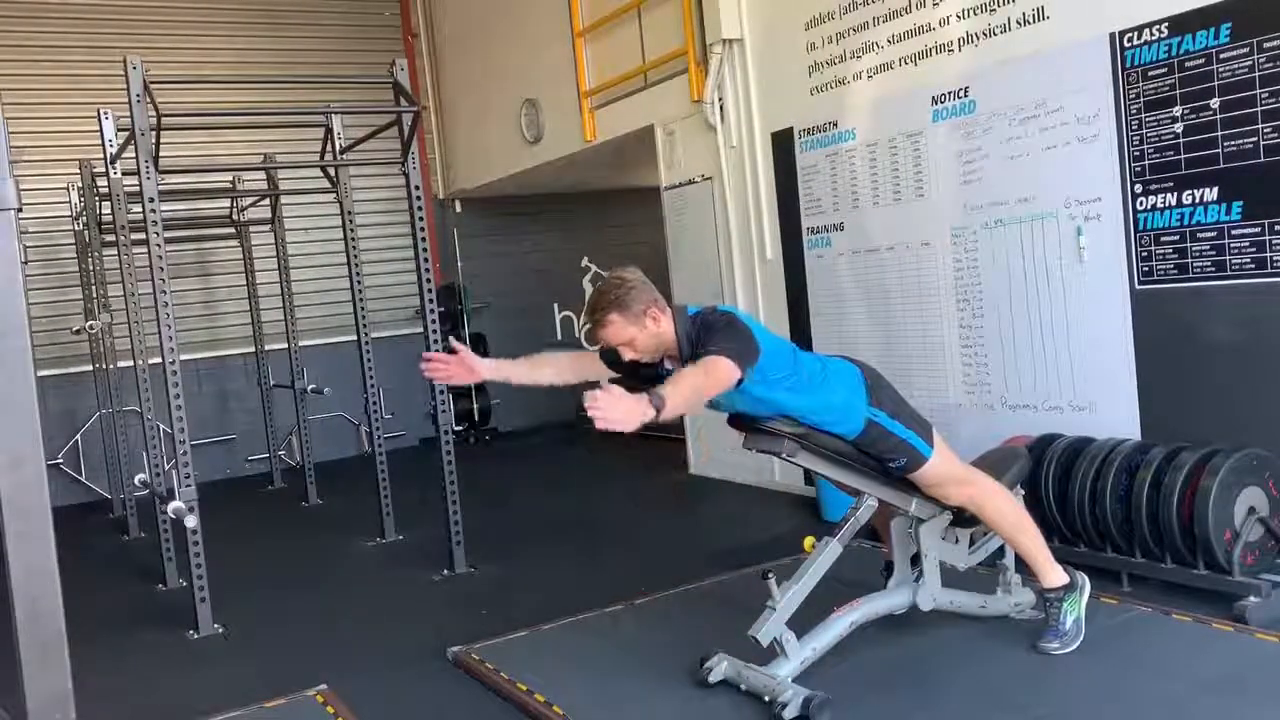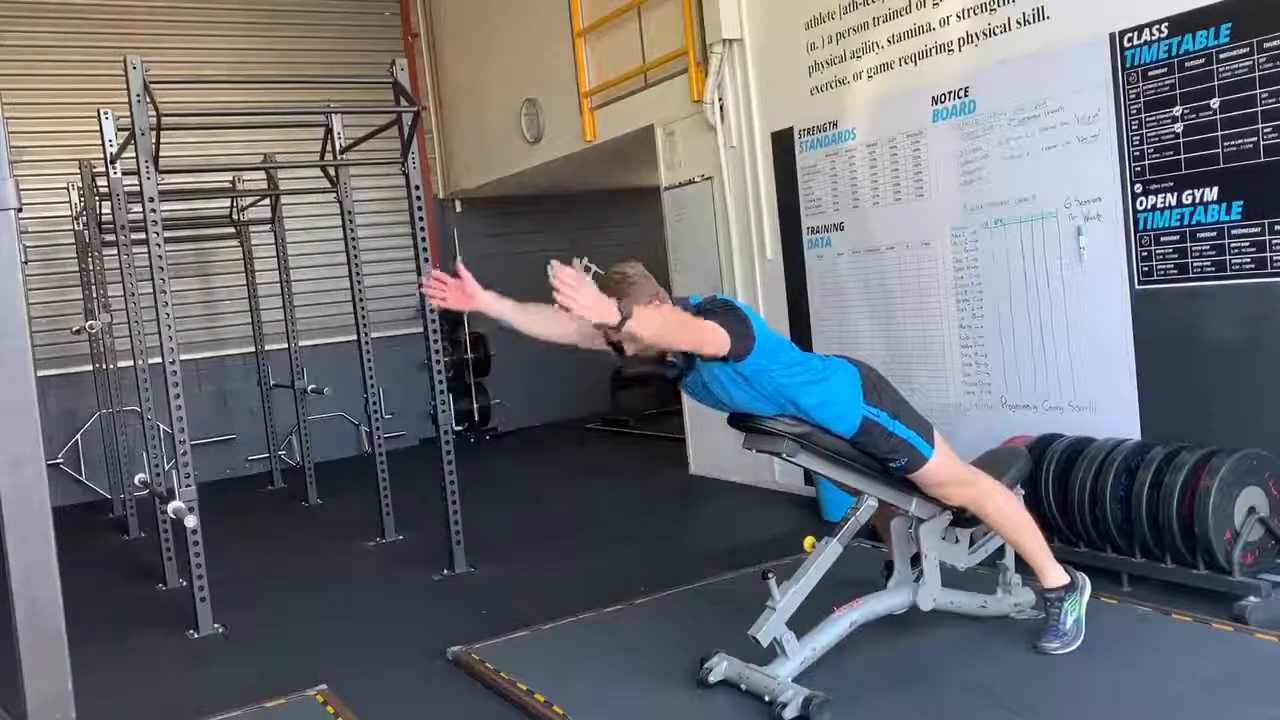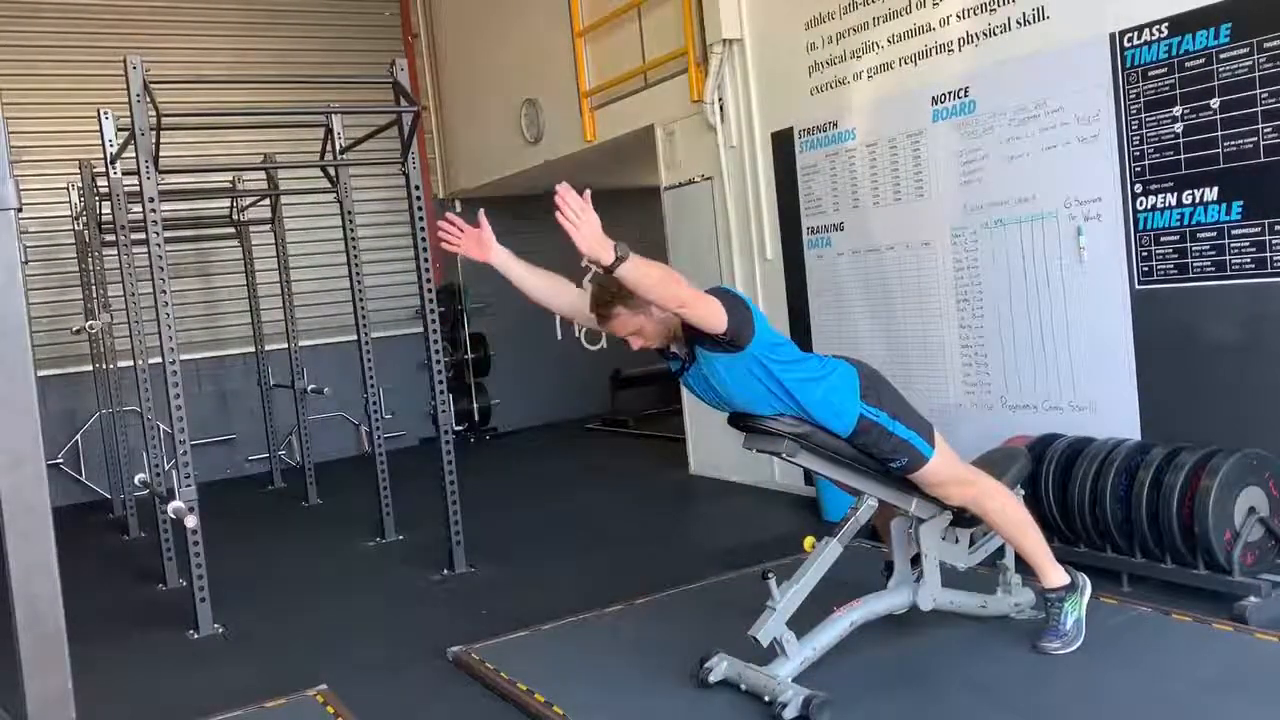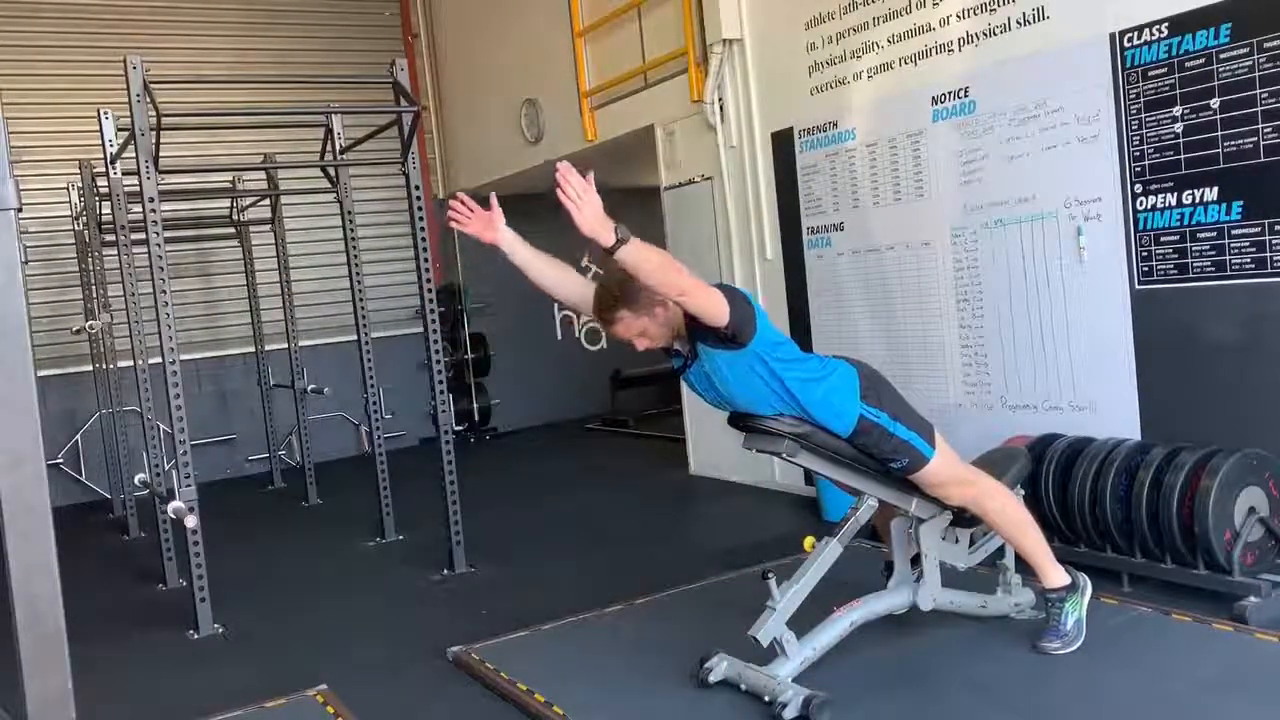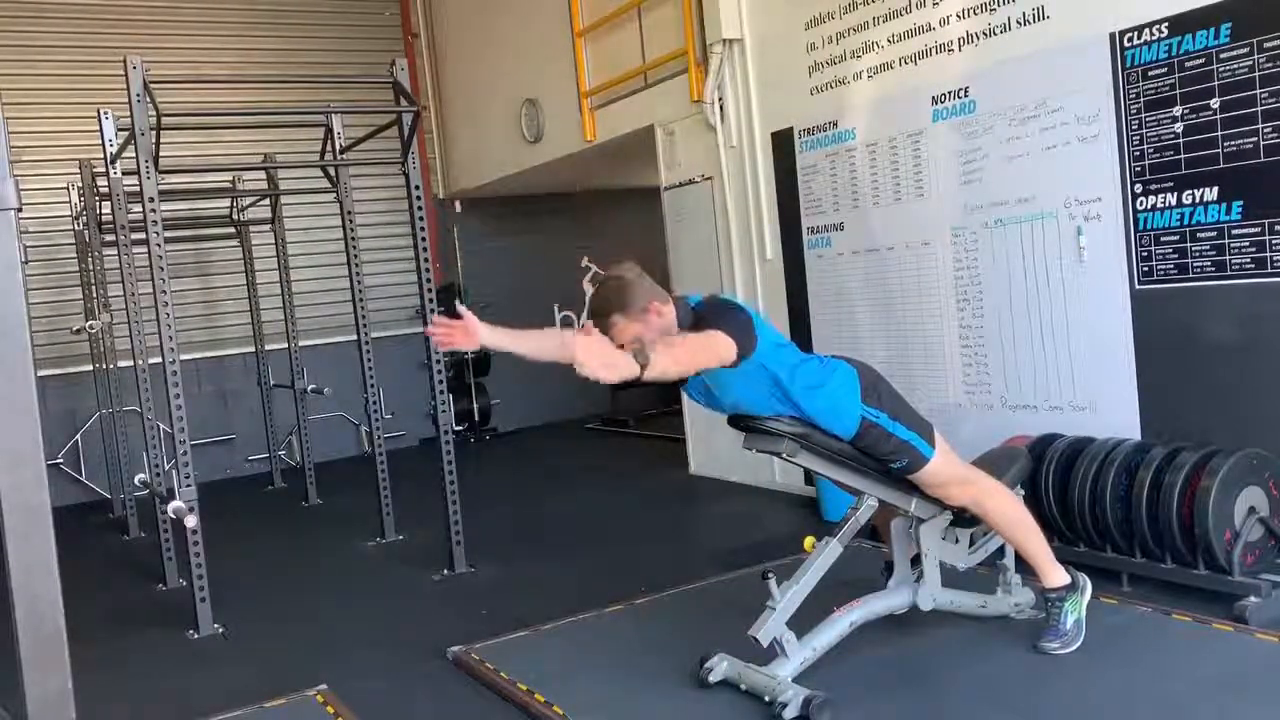
dt=0.4s
person 1, frame 1
left shoulder: (721, 330)
right shoulder: (641, 350)
left elbow: (706, 380)
right elbow: (573, 365)
left wrist: (644, 408)
right wrist: (486, 367)
left hip: (855, 402)
right hip: (817, 420)
left knee: (956, 485)
left ankle: (1061, 586)
right ankle: (911, 572)
person 1, frame 2
left shoulder: (720, 319)
right shoulder: (664, 334)
left elbow: (682, 333)
right elbow: (567, 327)
left wrist: (609, 310)
right wrist: (484, 300)
left hip: (852, 401)
right hip: (817, 421)
left knee: (958, 485)
right knee: (876, 498)
left ankle: (1061, 587)
person 1, frame 3
left shoulder: (722, 313)
right shoulder: (663, 329)
left elbow: (678, 293)
right elbow: (569, 300)
left wrist: (606, 253)
right wrist: (495, 255)
left hip: (852, 400)
right hip: (819, 422)
left knee: (956, 485)
right knee: (875, 499)
left ankle: (1061, 585)
person 1, frame 4
left shoulder: (725, 312)
right shoulder: (666, 327)
left elbow: (678, 281)
right elbow: (575, 290)
left wrist: (607, 234)
right wrist: (504, 238)
left hip: (855, 404)
right hip: (820, 425)
left knee: (957, 486)
right knee: (876, 501)
left ankle: (1061, 585)
person 1, frame 5
left shoulder: (719, 318)
right shoulder: (649, 334)
left elbow: (697, 354)
right elbow: (573, 345)
left wrist: (632, 367)
right wrist: (490, 335)
left hip: (852, 402)
right hip: (819, 422)
left knee: (957, 485)
left ankle: (1062, 588)
right ankle: (915, 569)
